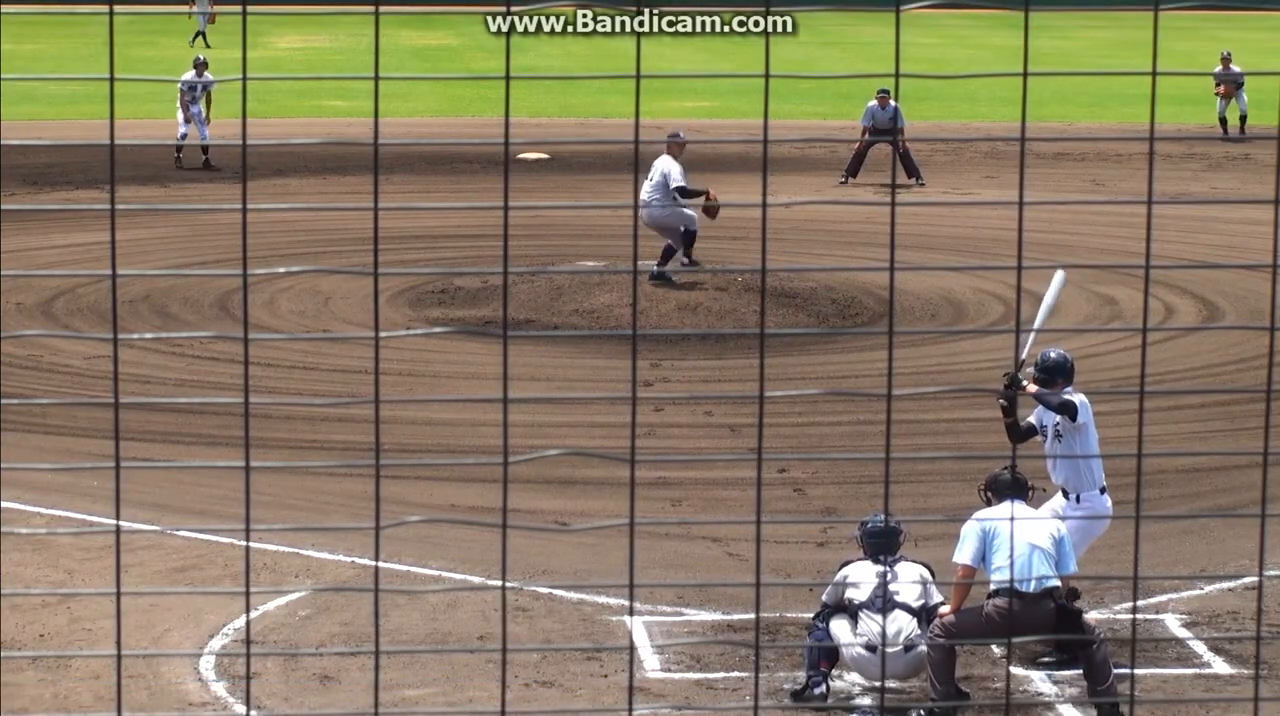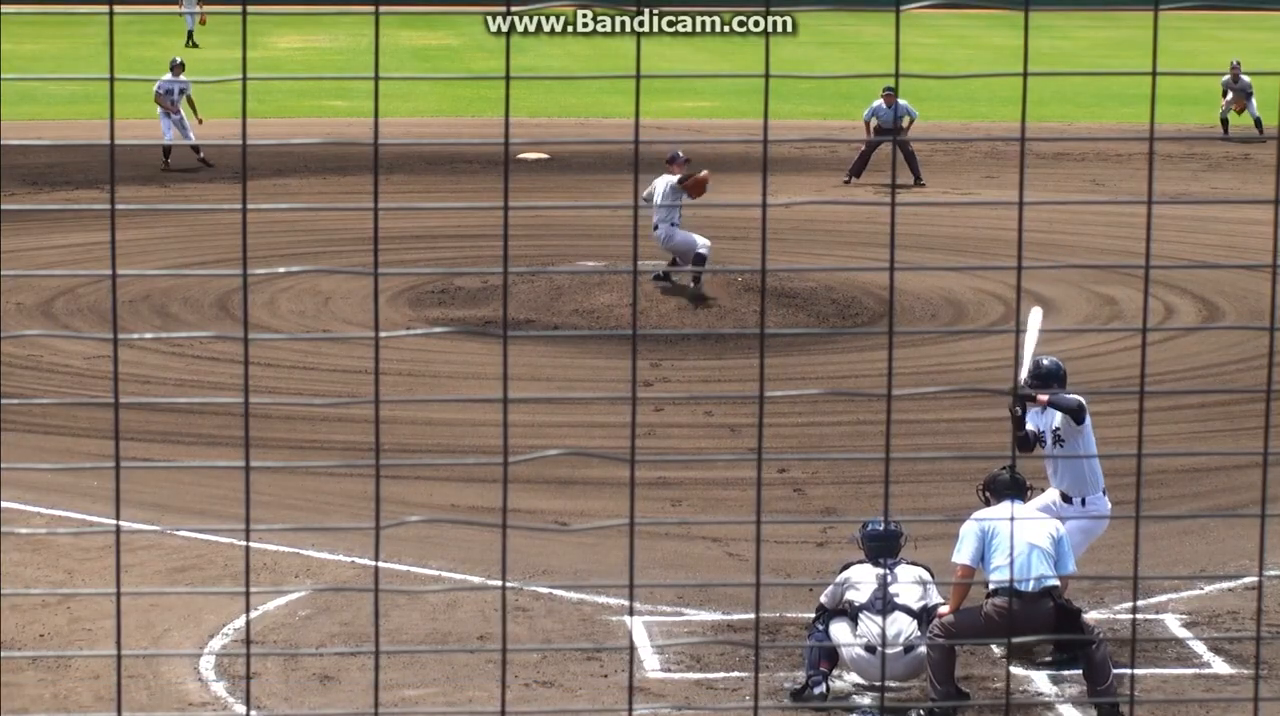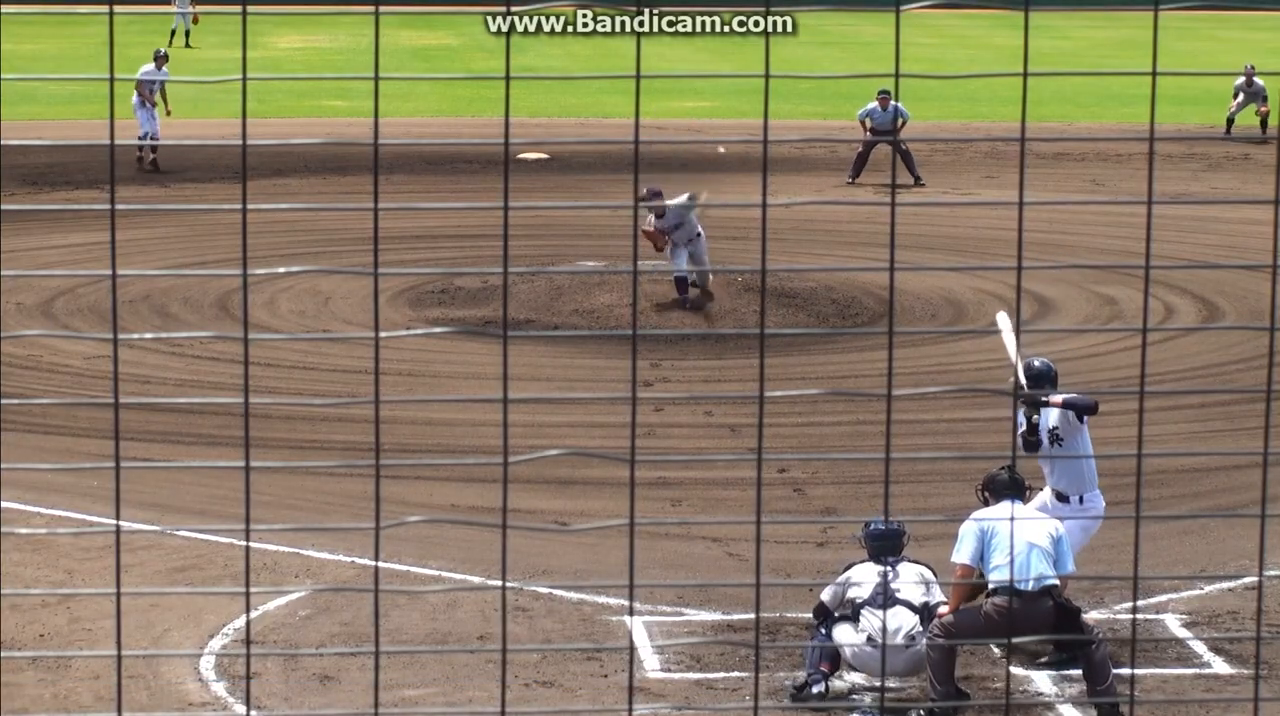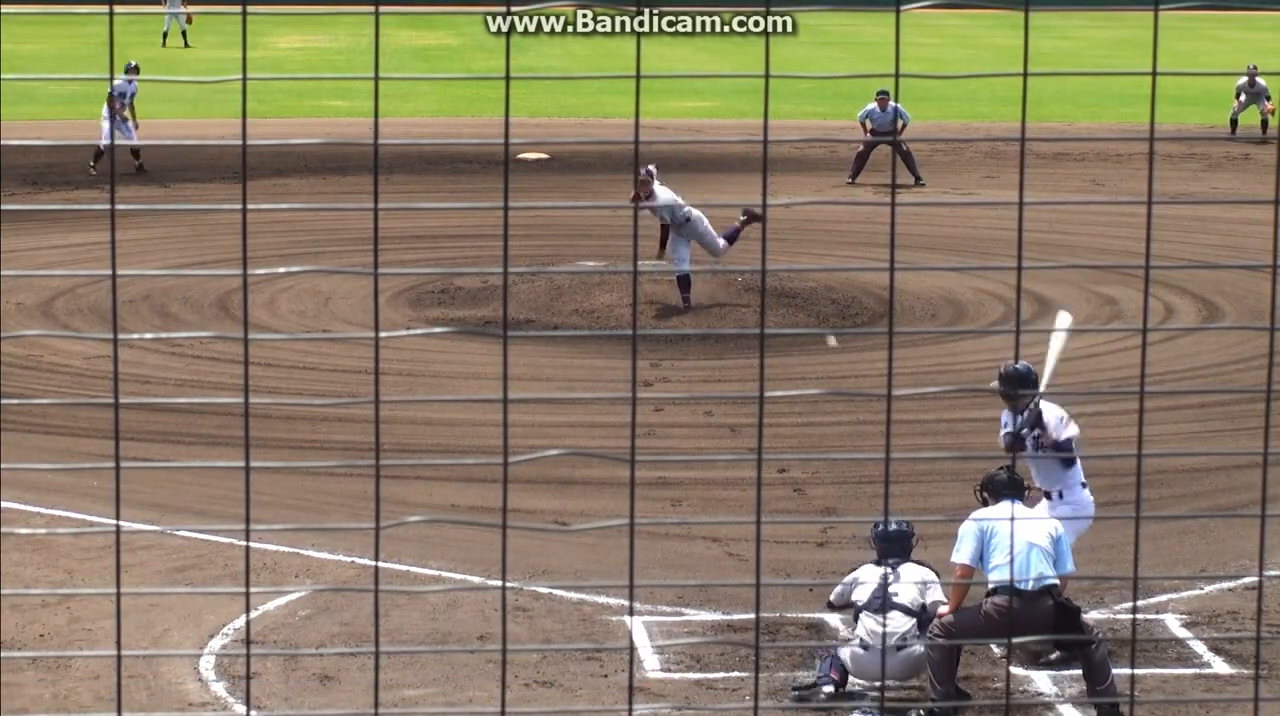
dt=0.3s
person 1, frame 1
left shoulder: (1077, 403)
left elbow: (1061, 407)
right elbow: (1019, 436)
left wrist: (1025, 385)
right wrist: (1009, 413)
left hip: (1089, 503)
right hip: (1069, 498)
left ankle: (1064, 650)
person 1, frame 2
right shoulder: (1037, 413)
left elbow: (1074, 407)
right elbow: (1025, 441)
left wrist: (1035, 396)
right wrist: (1018, 420)
left hip: (1088, 507)
right hip: (1061, 498)
left ankle: (1065, 648)
person 1, frame 3
left shoulder: (1066, 406)
right shoulder: (1028, 412)
left elbow: (1092, 405)
right elbow: (1030, 447)
left wrist: (1048, 401)
right wrist: (1031, 423)
left hip: (1083, 506)
right hip: (1053, 497)
person 1, frame 4
left shoulder: (1053, 416)
right shoulder: (1011, 417)
left elbow: (1068, 461)
right elbow: (1010, 447)
left wrist: (1041, 430)
right wrist: (1026, 426)
left hip: (1071, 504)
right hip: (1052, 501)
person 2, frame 1
left shoulder: (981, 518)
right shoulder: (1053, 522)
left elbow: (965, 572)
right elbow: (1064, 578)
left wrist: (952, 608)
left hip: (1005, 609)
right hip: (1049, 610)
left knee: (940, 631)
right knee: (1092, 640)
person 2, frame 2
left shoulder: (980, 519)
right shoulder: (1052, 523)
left elbow: (964, 572)
right elbow: (1063, 580)
left wrist: (952, 608)
left hip: (1003, 608)
right hip: (1047, 609)
left knee: (940, 631)
right knee: (1092, 640)
person 2, frame 3
left shoulder: (979, 519)
right shoulder: (1051, 522)
left elbow: (964, 572)
right elbow: (1062, 579)
left wrist: (952, 608)
left hip: (1004, 607)
right hip: (1047, 608)
left knee: (940, 631)
right knee: (1092, 640)
person 2, frame 4
left shoulder: (979, 518)
right shoulder: (1051, 522)
left elbow: (963, 572)
right elbow: (1062, 578)
left wrist: (952, 608)
left hip: (1004, 607)
right hip: (1047, 608)
left knee: (940, 631)
right knee: (1091, 640)
person 3, frame 1
left shoulder: (850, 570)
right shoulder: (920, 571)
left elbow: (827, 606)
left hip: (865, 663)
right hip: (912, 664)
left knee: (824, 619)
left ankle: (816, 687)
person 3, frame 2
left shoulder: (852, 572)
right shoulder: (920, 573)
left elbow: (822, 610)
left hip: (865, 664)
right hip: (911, 666)
left knee: (824, 620)
left ankle: (816, 687)
person 3, frame 3
left shoulder: (855, 571)
right shoulder: (921, 571)
left elbow: (819, 612)
left hip: (867, 657)
right hip: (913, 660)
left knee: (827, 627)
left ankle: (816, 686)
person 3, frame 4
left shoulder: (862, 572)
right shoulder: (924, 573)
left elbow: (833, 603)
left hip: (864, 662)
right hip: (908, 662)
left knee: (840, 652)
left ankle: (826, 686)
